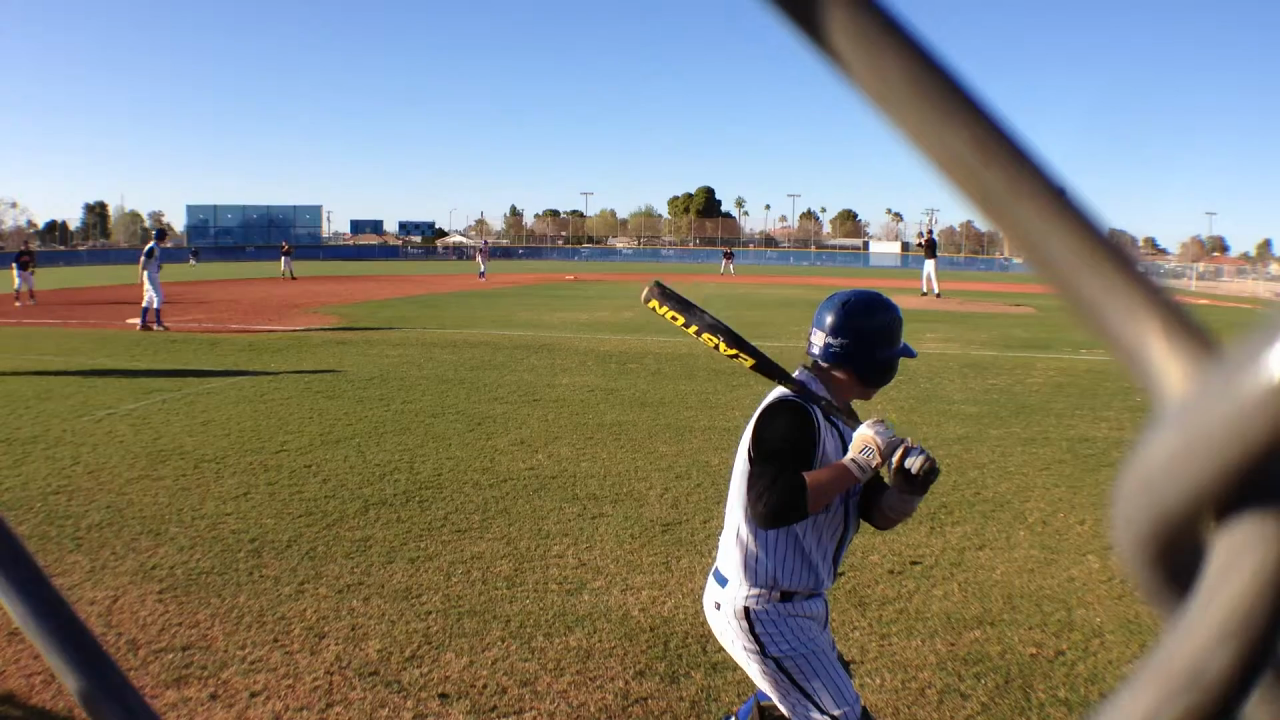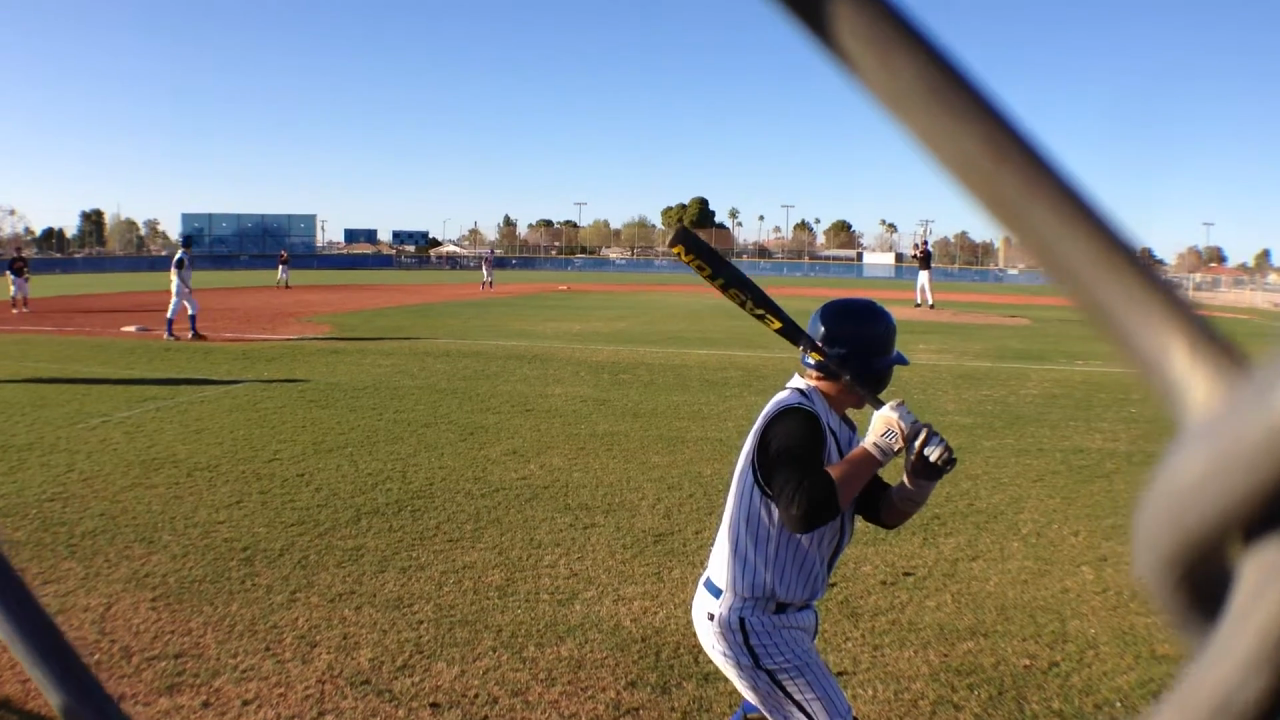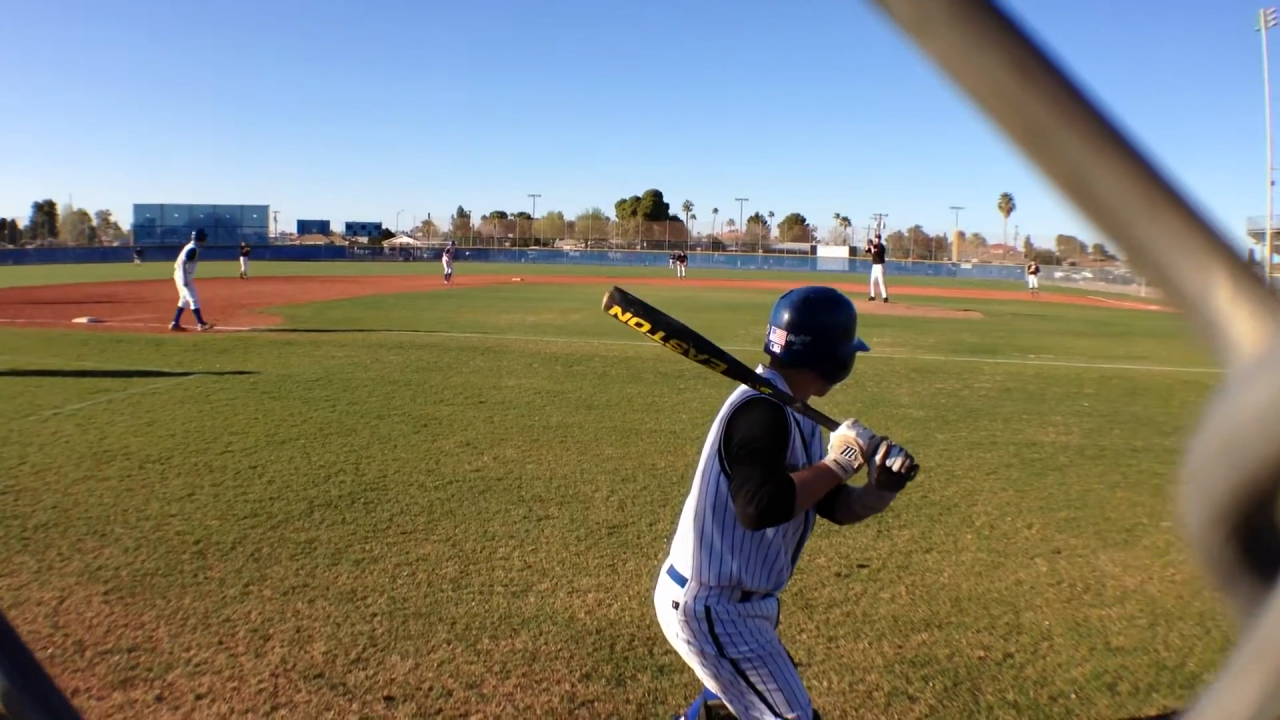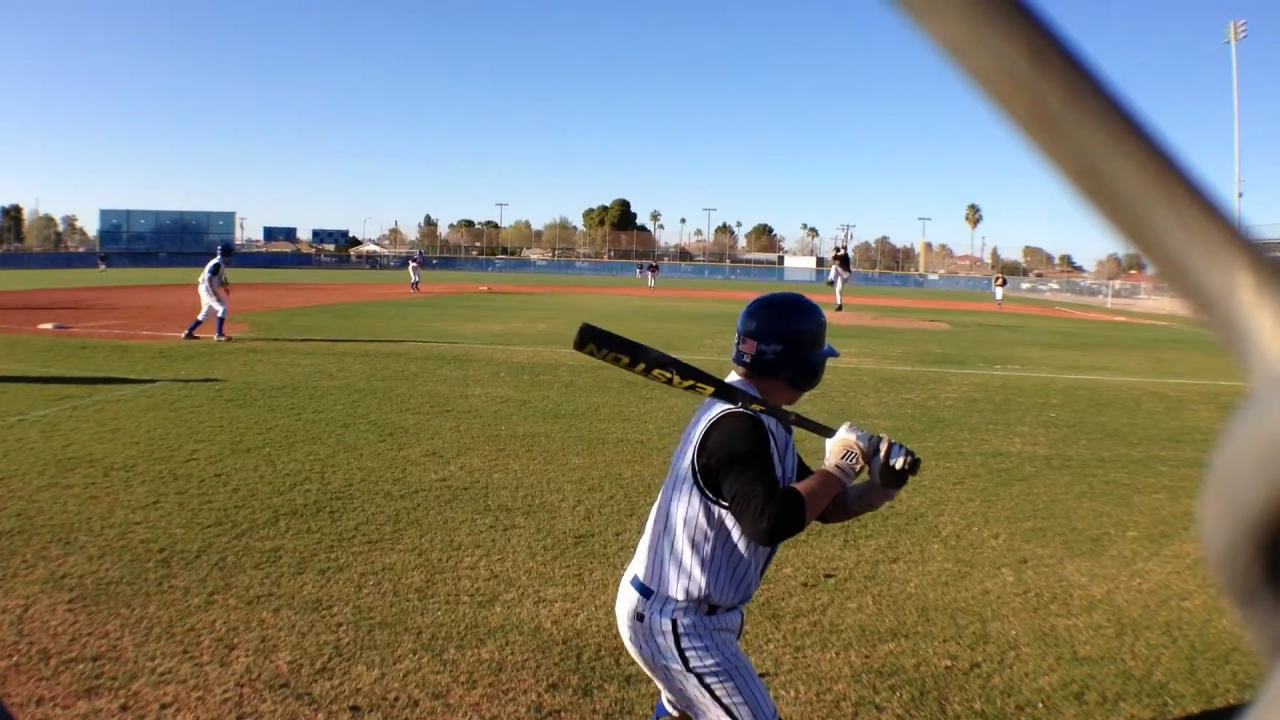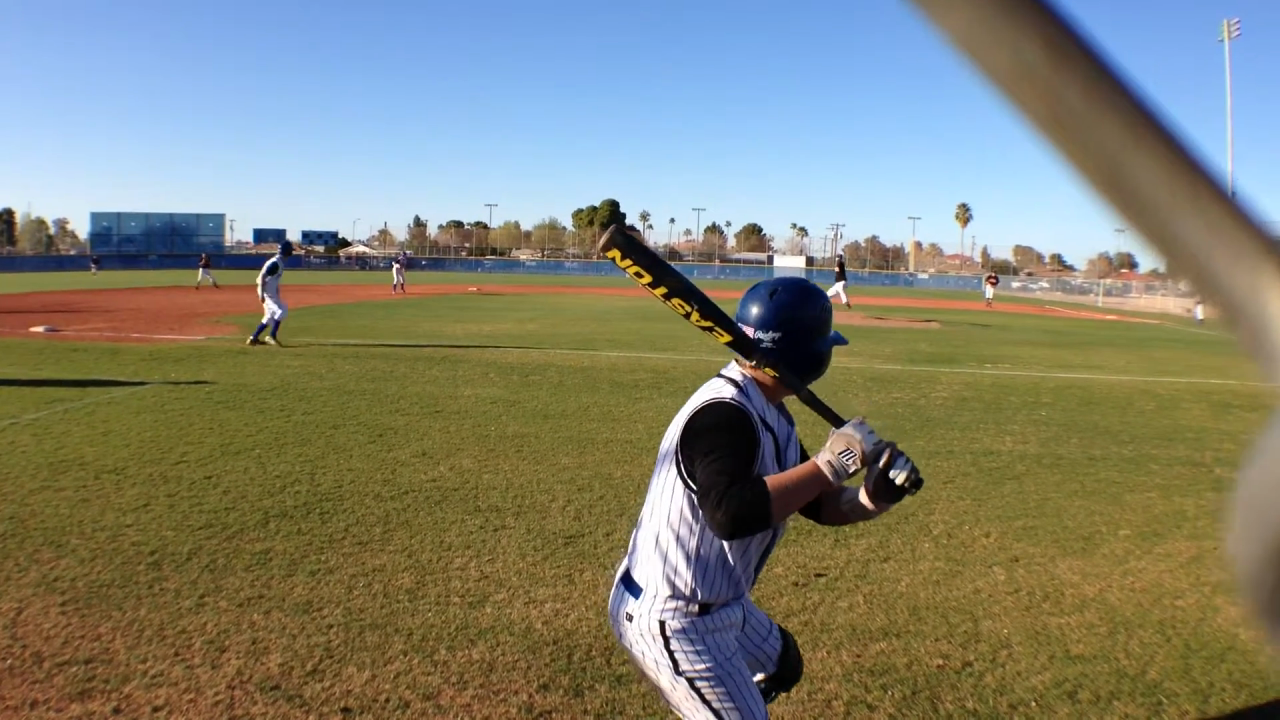
dt=0.7s
person 1, frame 1
left shoulder: (843, 417)
right shoulder: (792, 411)
left elbow: (879, 515)
right elbow: (770, 507)
left wrist: (906, 490)
right wrist: (857, 463)
left hip: (791, 599)
right hip: (760, 607)
left knee: (812, 684)
person 1, frame 2
left shoulder: (834, 424)
right shoulder: (796, 418)
left elbow: (883, 511)
right elbow: (804, 510)
left wrist: (920, 479)
right wrist: (877, 447)
left hip: (766, 610)
right hip: (751, 620)
person 1, frame 3
left shoulder: (792, 412)
right shoulder: (763, 409)
left elbow: (835, 507)
right elbow: (758, 507)
left wrist: (880, 489)
right wrist: (838, 463)
left hip: (721, 598)
right hip: (714, 608)
person 1, frame 4
left shoulder: (755, 421)
right shoulder: (737, 425)
left elbow: (817, 503)
right elbow: (769, 524)
left wrist: (881, 485)
right wrist: (840, 466)
left hip: (677, 607)
right hip: (676, 622)
person 1, frame 5
left shoulder: (769, 412)
right shoulder: (723, 414)
left elbow: (818, 504)
right elbow: (731, 515)
left wrist: (873, 497)
right wrist: (832, 462)
left hip: (714, 604)
right hip: (672, 620)
left knee: (780, 666)
